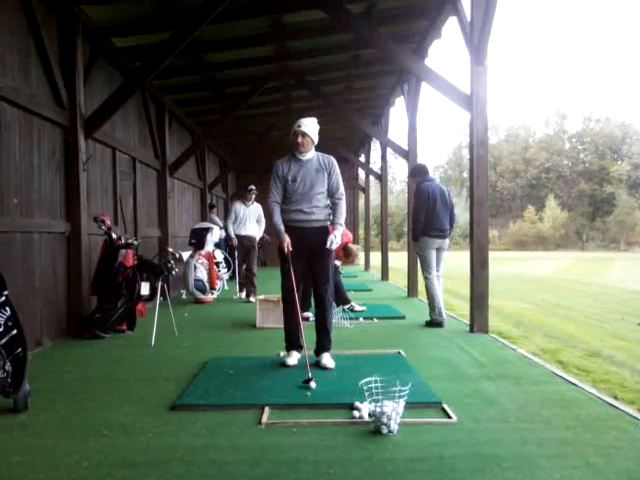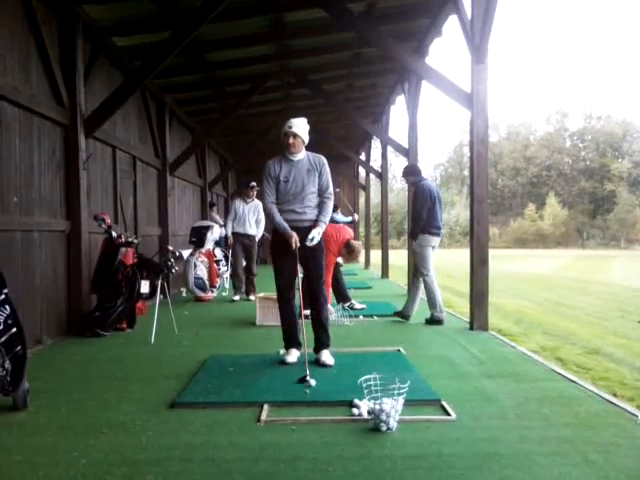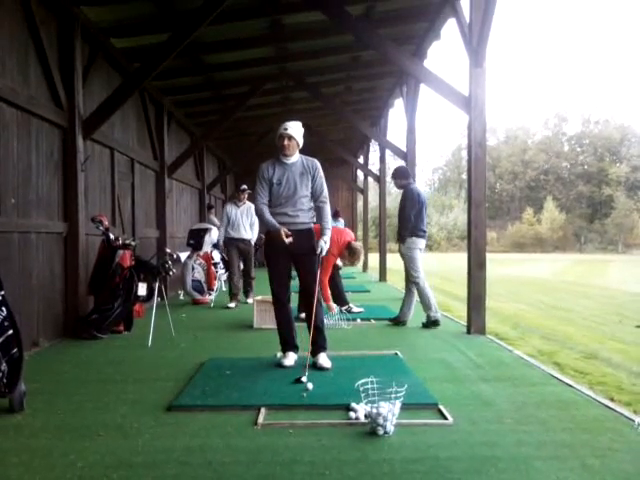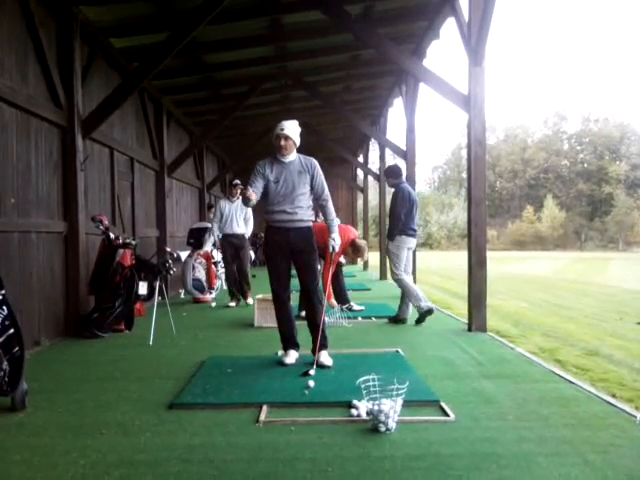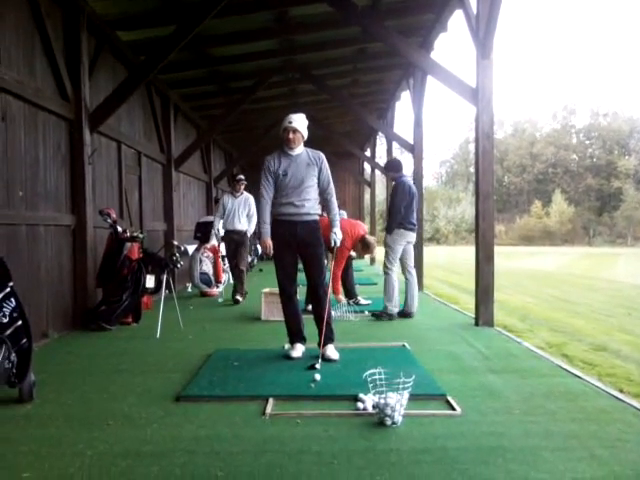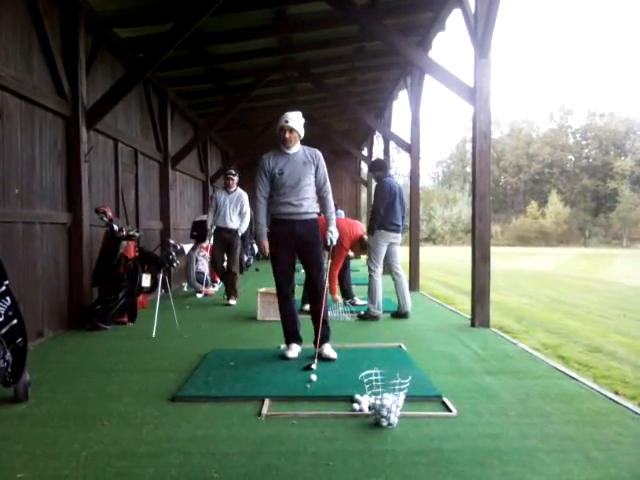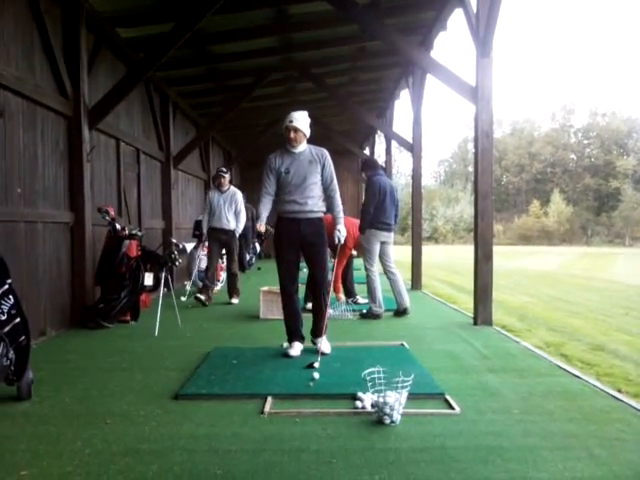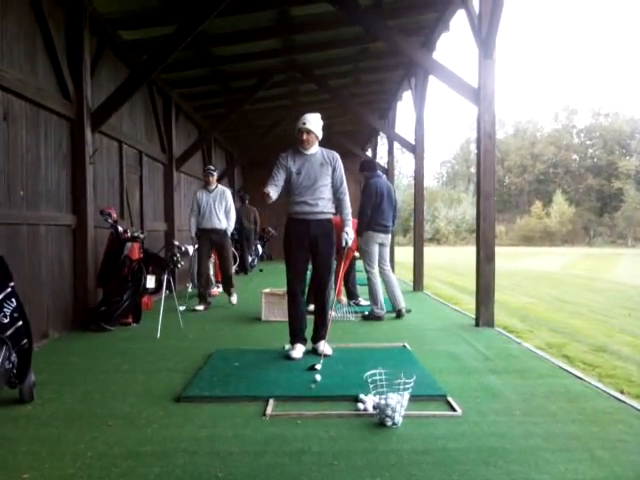
dt=0.3s
person 1, frame 1
left shoulder: (328, 163)
right shoulder: (282, 166)
left elbow: (338, 198)
right elbow: (274, 201)
left wrist: (338, 228)
right wrist: (281, 233)
left hip: (320, 233)
right hip: (292, 234)
left knee: (323, 294)
right knee: (290, 293)
left ankle: (323, 349)
right ankle: (293, 348)
person 1, frame 2
left shoulder: (318, 162)
right shoulder: (273, 166)
left elbow: (327, 198)
right elbow: (269, 202)
left wrist: (320, 226)
right wrist: (287, 231)
left hip: (311, 233)
right hip: (284, 234)
left knee: (317, 291)
right knee: (285, 292)
left ankle: (322, 347)
right ankle: (292, 346)
person 1, frame 3
left shoulder: (312, 165)
right shoulder: (266, 168)
left elbow: (322, 201)
right elbow: (261, 203)
left wrist: (326, 233)
right wrist: (276, 228)
left hip: (304, 235)
right hip: (276, 237)
left knee: (311, 293)
right knee: (280, 295)
left ankle: (319, 350)
right ankle: (289, 349)
person 1, frame 4
left shoulder: (310, 165)
right shoulder: (264, 167)
left elbow: (323, 198)
right elbow: (252, 192)
left wrist: (333, 230)
right wrist: (248, 197)
left hip: (303, 233)
right hip: (275, 235)
left knee: (312, 291)
right knee: (280, 294)
left ankle: (320, 348)
right ankle: (290, 347)
person 1, frame 5
left shoulder: (317, 158)
right shoulder: (272, 161)
left elbow: (328, 193)
right elbow: (265, 198)
left wrist: (335, 225)
right wrist: (265, 233)
left hip: (310, 226)
right hip: (282, 228)
left knee: (318, 286)
right knee: (287, 287)
left ankle: (327, 341)
right ankle: (297, 340)
person 1, frame 6
left shoulder: (314, 156)
right shoulder: (268, 160)
left elbow: (324, 192)
right elbow: (261, 198)
left wrist: (332, 224)
right wrist: (262, 234)
left hip: (309, 225)
right hip: (280, 228)
left knee: (317, 283)
right knee: (284, 287)
left ankle: (323, 341)
right ankle: (293, 341)
person 1, frame 7
left shoulder: (320, 155)
right shoulder: (275, 159)
left elbow: (331, 190)
right elbow: (268, 192)
left wrist: (339, 221)
right wrist: (261, 219)
left hip: (314, 224)
right hip: (286, 225)
left knee: (320, 281)
right knee: (288, 285)
left ankle: (319, 334)
right ankle: (295, 338)
person 1, frame 8
left shoulder: (332, 158)
right shoulder: (286, 159)
left elbow: (341, 193)
right elbow: (276, 184)
left wrist: (348, 224)
right wrist: (269, 192)
left hip: (323, 226)
right hip: (296, 226)
left knee: (323, 284)
right knee: (295, 285)
left ankle: (320, 338)
right ankle: (297, 340)
person 2, frame 1
left shoulder: (422, 189)
right shoulder: (443, 189)
left elbow: (418, 216)
right elbow: (452, 215)
left wrist: (415, 237)
right wrist: (447, 233)
left hip: (427, 238)
right hip: (443, 238)
left knee: (430, 277)
right knee: (437, 276)
left ankle: (437, 317)
right ankle: (437, 314)
person 2, frame 2
left shoulder: (421, 187)
right shoulder: (433, 186)
left elbow: (419, 215)
left wrist: (413, 235)
left hip: (424, 235)
right hip: (435, 234)
left knee: (427, 275)
right knee: (418, 274)
left ankle: (438, 315)
right ankle: (407, 311)
person 2, frame 3
left shoulder: (409, 192)
right shoulder: (417, 191)
left elbow: (407, 218)
left wrist: (401, 238)
left hip: (411, 239)
right hip: (418, 238)
left knee: (417, 278)
right knee: (411, 279)
left ankle: (433, 316)
right ankle: (403, 316)
person 2, frame 4
left shoulder: (400, 190)
right shoulder: (408, 190)
left elbow: (398, 216)
left wrist: (391, 236)
left hip: (401, 237)
right hip: (410, 237)
left knee: (398, 275)
right knee: (406, 275)
left ankle: (424, 305)
right ankle: (403, 314)
person 2, frame 5
left shoulder: (401, 184)
right shoulder: (410, 184)
left elbow: (397, 210)
left wrist: (389, 229)
left hip: (399, 231)
right hip: (410, 231)
left knee: (390, 269)
right knee: (409, 270)
left ankle: (390, 309)
right ankle: (409, 308)
person 2, frame 6
left shoulder: (383, 184)
right shoulder: (397, 185)
left elbow: (378, 210)
right elbow: (403, 210)
left wrist: (371, 230)
right wrist: (398, 226)
left hip: (382, 232)
right hip: (396, 233)
left knee: (375, 271)
right knee: (397, 270)
left ankle: (374, 311)
right ankle: (404, 308)
person 2, frame 7
left shoulder: (373, 182)
right shoulder: (390, 183)
left elbow: (368, 209)
right elbow: (396, 208)
left wrist: (362, 229)
left hip: (373, 230)
right hip: (388, 231)
left knee: (371, 269)
right knee: (390, 267)
left ankle: (376, 309)
right ankle: (403, 304)
person 2, frame 8
left shoulder: (370, 184)
right shoulder: (388, 185)
left elbow: (365, 211)
right elbow: (394, 210)
left wrist: (359, 232)
left hip: (371, 232)
right hip: (386, 233)
left knee: (372, 271)
right knee: (386, 269)
left ankle: (378, 311)
right ankle: (400, 306)
person 3, frame 1
left shoulder: (257, 207)
right shoulder: (236, 205)
left elbow: (262, 223)
right elbow: (230, 222)
left wrist: (257, 236)
right wrist: (232, 236)
left hip: (251, 239)
right hip: (238, 238)
left knee: (251, 267)
right knee: (239, 265)
left ankle: (251, 293)
right ankle: (242, 287)
person 3, frame 2
left shoulder: (258, 204)
right shoulder: (236, 202)
left elbow: (261, 222)
right elbow: (230, 219)
left wrist: (257, 237)
right wrist: (229, 234)
left hip: (251, 237)
right hip: (237, 236)
left knee: (251, 267)
right knee: (237, 264)
left ankle: (250, 292)
right ankle: (238, 291)
person 3, frame 3
left shoulder: (251, 207)
right shoulder: (228, 207)
left elbow: (255, 225)
right elbow: (223, 225)
left wrist: (252, 240)
right wrist: (221, 242)
left hip: (247, 241)
right hip: (232, 241)
left knee: (248, 270)
right knee: (233, 270)
left ankle: (248, 294)
right ankle: (234, 298)
person 3, frame 4
left shoulder: (244, 203)
right shoulder: (222, 203)
left elbow: (249, 220)
right elbow: (216, 221)
left wrist: (246, 235)
right wrist: (217, 237)
left hip: (241, 237)
right hip: (226, 238)
left knee: (244, 267)
right knee: (230, 269)
left ankle: (246, 294)
right ankle: (234, 297)
person 3, frame 5
left shoulder: (249, 198)
right shoulder: (225, 198)
left elbow: (253, 217)
right elbow: (218, 216)
left wrist: (248, 233)
left hip: (242, 234)
right hip: (229, 234)
left knee: (241, 264)
right knee: (233, 265)
left ankle: (238, 293)
right ankle: (241, 291)
person 3, frame 6
left shoulder: (242, 195)
right shoulder: (218, 193)
left elbow: (246, 216)
right elbow: (212, 211)
left wrist: (239, 232)
right wrist: (209, 227)
left hip: (233, 233)
right hip: (219, 231)
left knee: (233, 265)
right knee: (216, 262)
left ankle: (232, 295)
right ankle: (229, 286)
person 3, frame 7
left shoulder: (236, 194)
right shoulder: (212, 194)
left elbow: (241, 215)
right elbow: (207, 213)
left wrist: (236, 232)
right wrist: (205, 230)
left hip: (230, 233)
right hip: (215, 232)
left knee: (232, 266)
right knee: (211, 263)
left ankle: (234, 294)
right ankle: (207, 294)
person 3, frame 8
left shoulder: (225, 192)
right shoulder: (199, 194)
left elbow: (231, 213)
right elbow: (194, 215)
left wrist: (228, 231)
right wrist: (193, 233)
left hip: (221, 232)
right hip: (204, 233)
left knee: (226, 265)
right knee: (203, 267)
left ankle: (231, 290)
right ankle: (204, 300)
